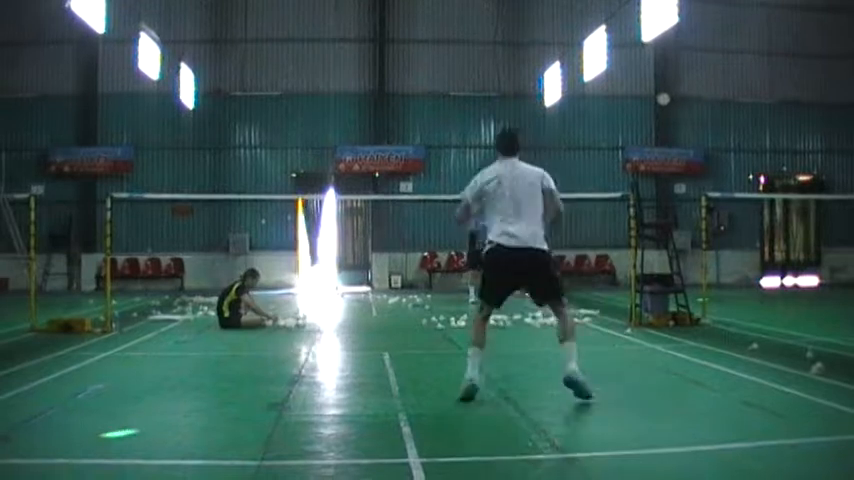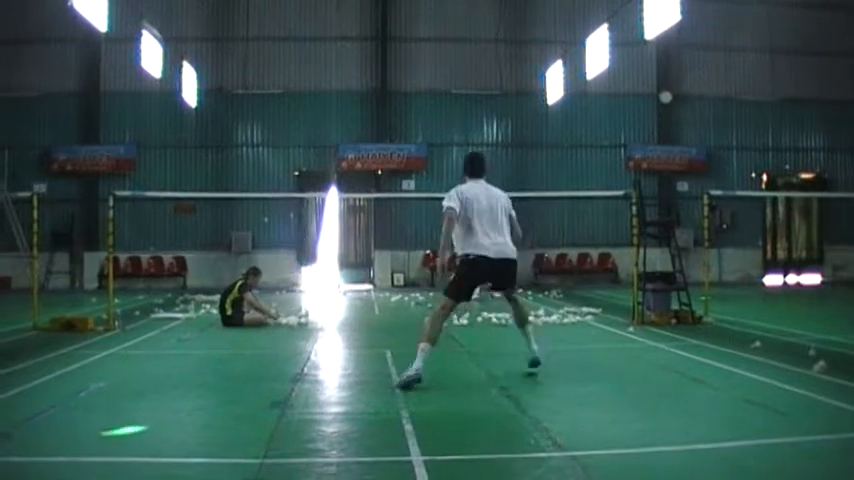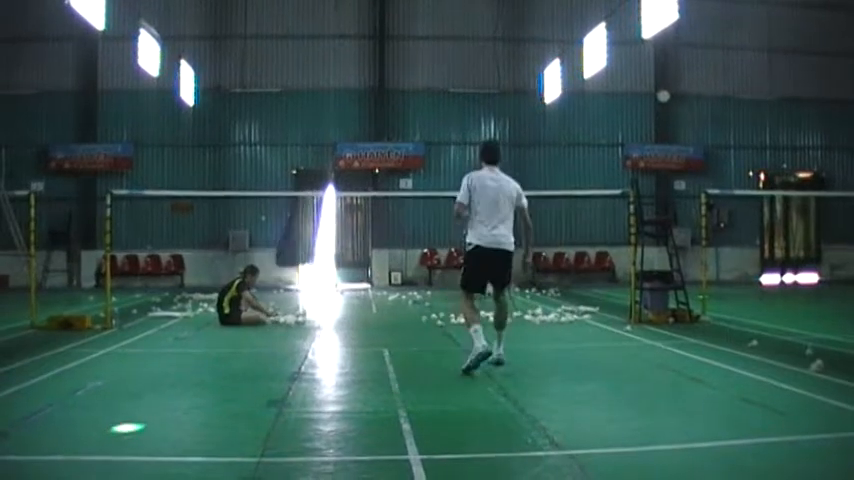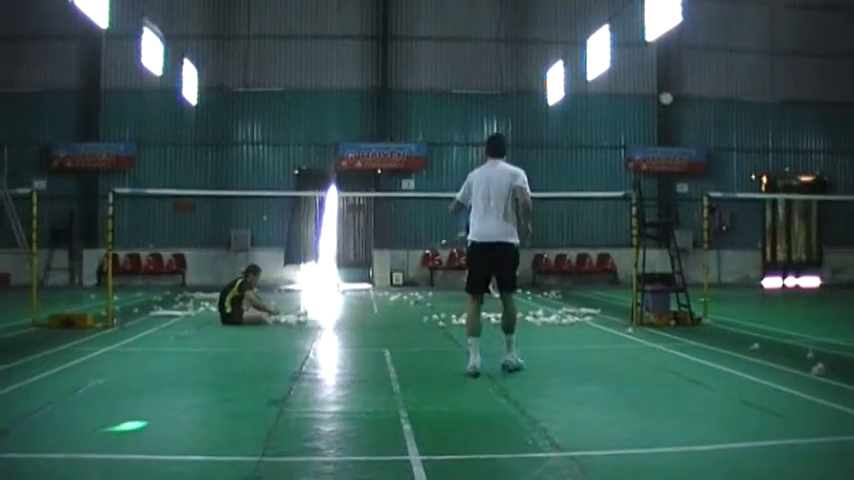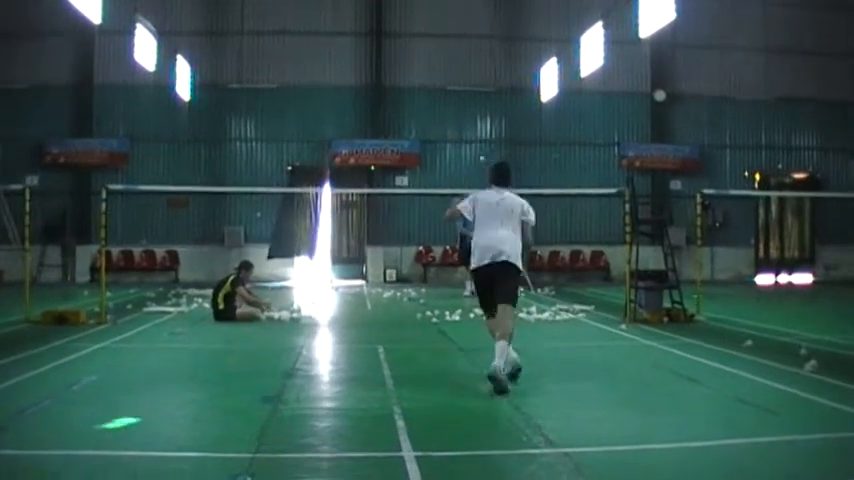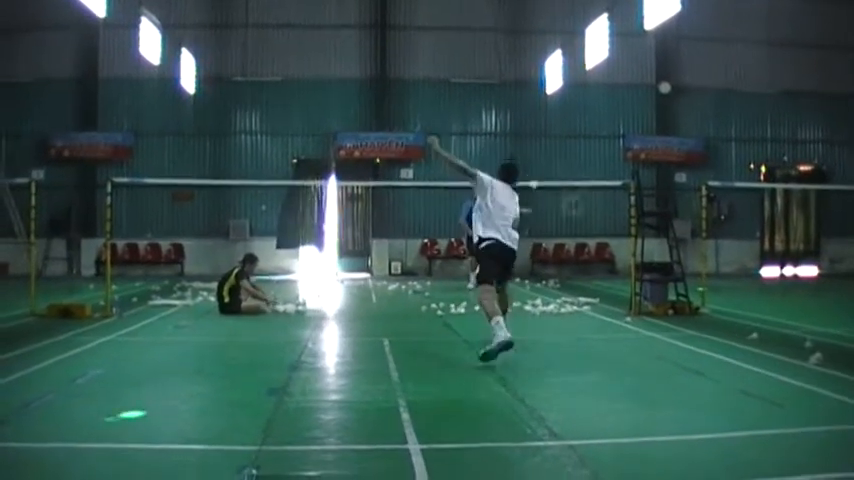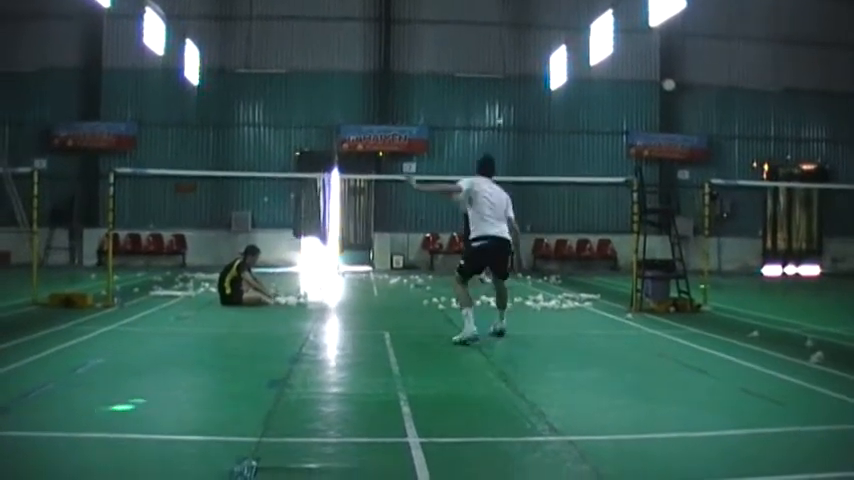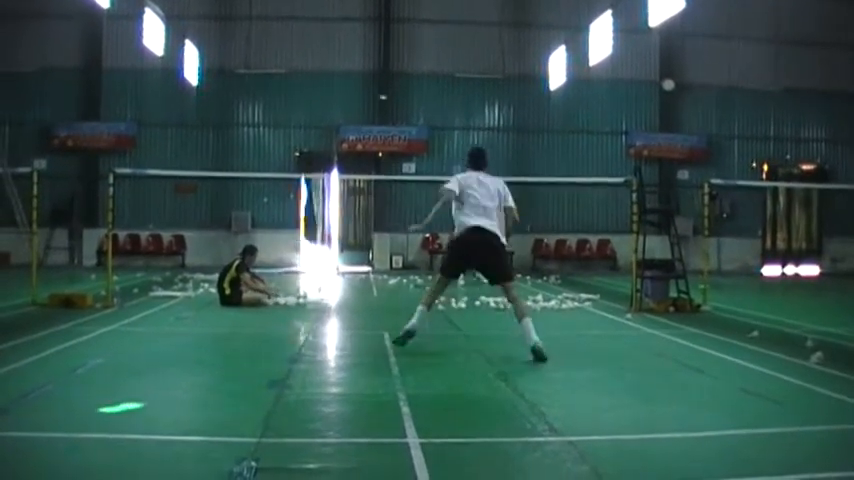
dt=0.4s
person 1, frame 1
left shoulder: (485, 176)
right shoulder: (538, 174)
left elbow: (460, 217)
right elbow: (557, 208)
left wrist: (472, 209)
left hip: (501, 250)
right hip: (536, 250)
left knee: (483, 313)
right knee: (560, 310)
left ankle: (472, 375)
right ankle: (572, 368)
person 1, frame 2
left shoulder: (459, 192)
right shoulder: (500, 195)
left elbow: (450, 217)
right elbow: (517, 233)
left wrist: (444, 250)
left hip: (476, 257)
right hip: (506, 257)
left knee: (442, 310)
right knee: (512, 298)
left ankle: (418, 367)
right ankle: (532, 349)
person 1, frame 3
left shoulder: (472, 178)
right shoulder: (513, 185)
left elbow: (459, 211)
right elbow: (527, 223)
left wrist: (466, 218)
right wrist: (526, 251)
left hip: (479, 246)
right hip: (505, 248)
left knee: (468, 298)
right knee: (500, 296)
left ankle: (480, 344)
right ankle: (499, 350)
person 1, frame 4
left shoulder: (474, 175)
right shoulder: (515, 173)
left elbow: (454, 208)
right elbow: (525, 201)
right wrist: (526, 223)
left hip: (477, 242)
right hip: (505, 241)
left knee: (475, 301)
right knee: (507, 298)
left ankle: (474, 360)
right ankle: (510, 356)
person 1, frame 5
left shoulder: (477, 198)
right shoulder: (522, 204)
left elbow: (450, 214)
right elbow: (528, 236)
left wrist: (462, 207)
right wrist: (519, 263)
left hip: (482, 264)
right hip: (509, 262)
left knee: (492, 315)
right knee: (505, 313)
left ankle: (508, 357)
right ankle: (499, 364)
person 1, frame 6
left shoulder: (489, 184)
right shoulder: (513, 197)
left elbow: (466, 168)
left wrist: (438, 149)
left hip: (489, 243)
right hip: (509, 247)
left knee: (486, 293)
right knee: (501, 287)
left ankle: (501, 334)
right ankle: (501, 328)
person 1, frame 7
left shoulder: (472, 182)
right shoulder: (502, 193)
left elbow: (450, 189)
right elbow: (514, 228)
left wrist: (420, 187)
left hip: (482, 240)
right hip: (503, 241)
left knee: (460, 281)
right knee: (499, 282)
left ankle: (469, 329)
right ankle: (500, 324)
person 1, frame 8
left shoulder: (460, 179)
right shoulder: (499, 184)
left elbow: (446, 198)
right elbow: (513, 217)
left wrist: (425, 223)
right wrist: (502, 238)
left hip: (465, 236)
right hip: (492, 239)
left knee: (440, 284)
right knee: (510, 291)
left ankle: (414, 324)
right ankle: (534, 342)
